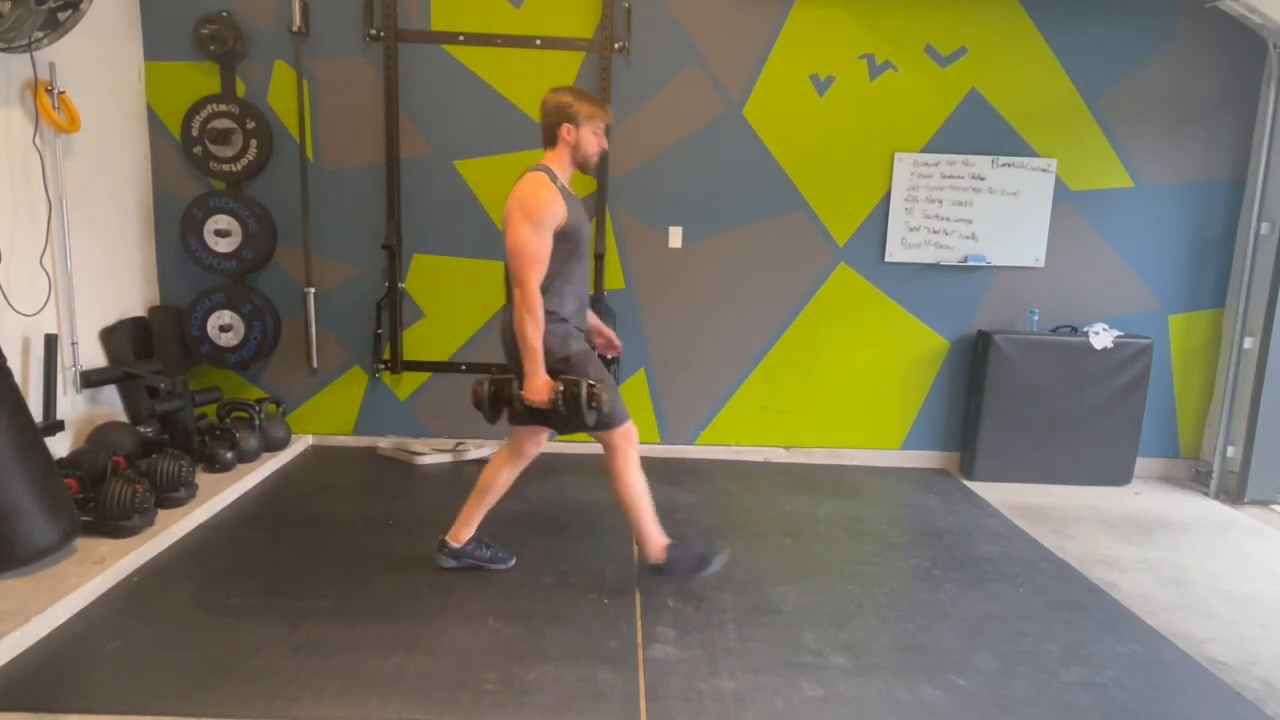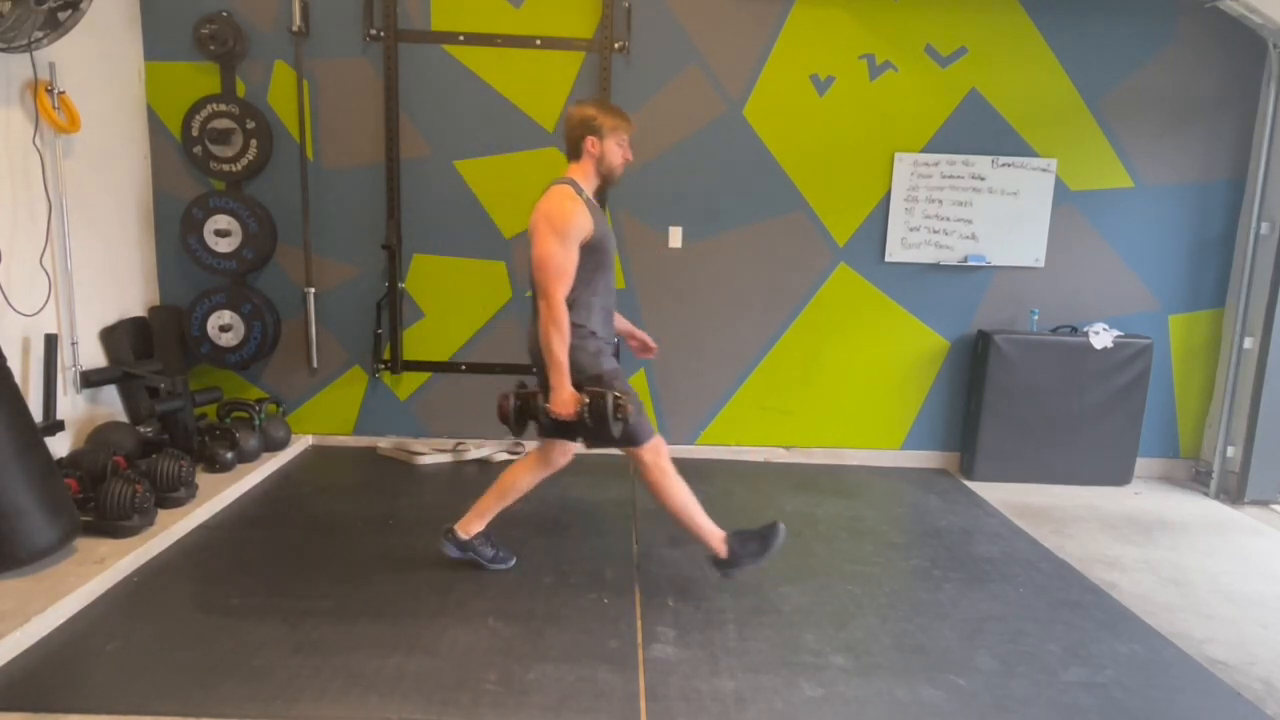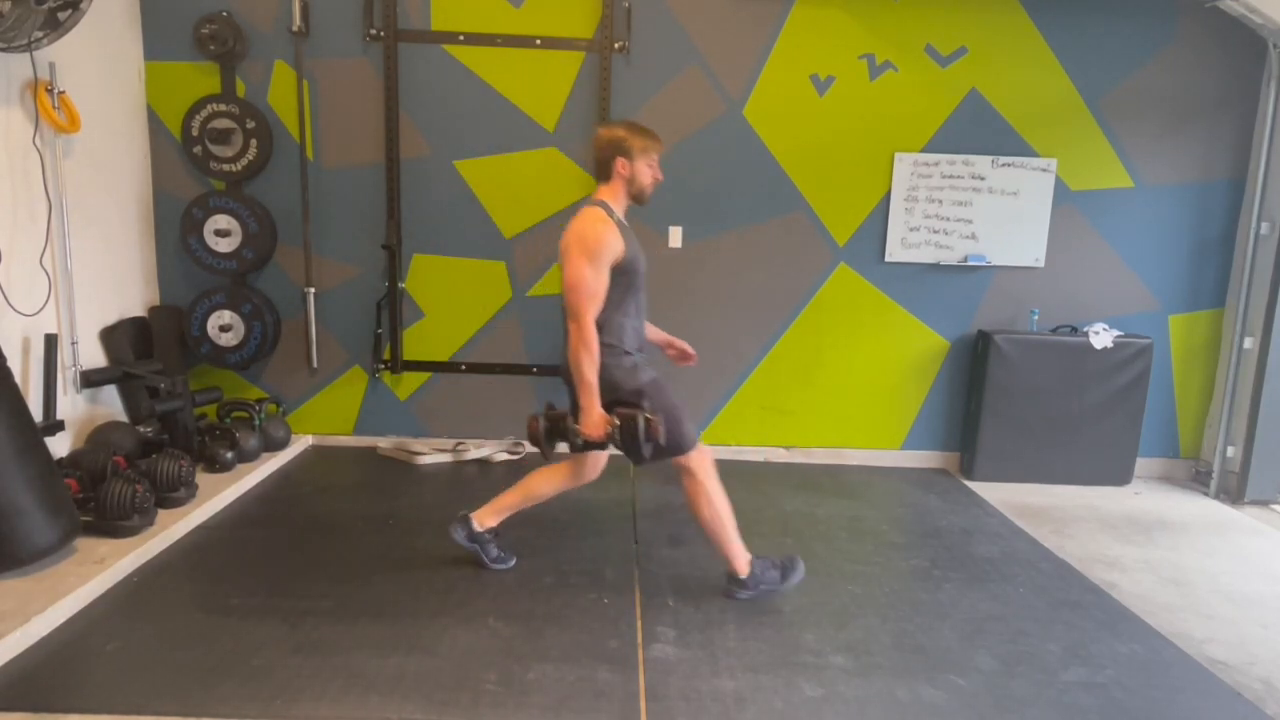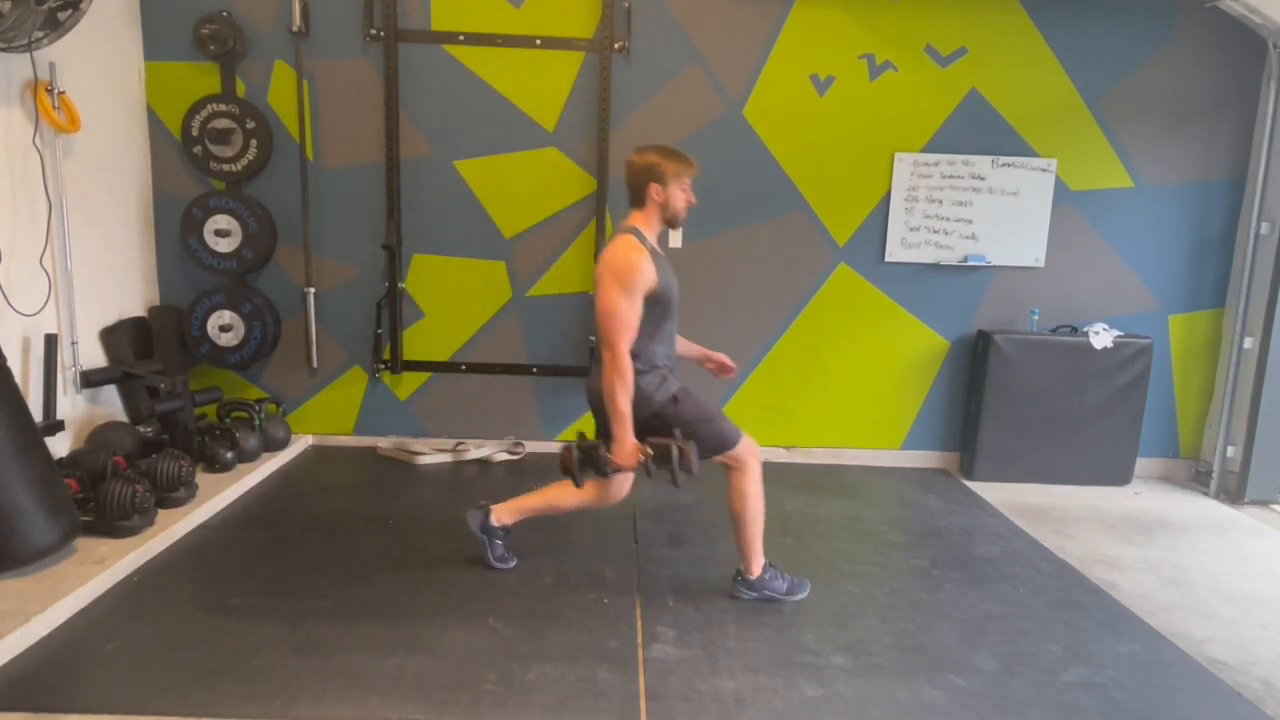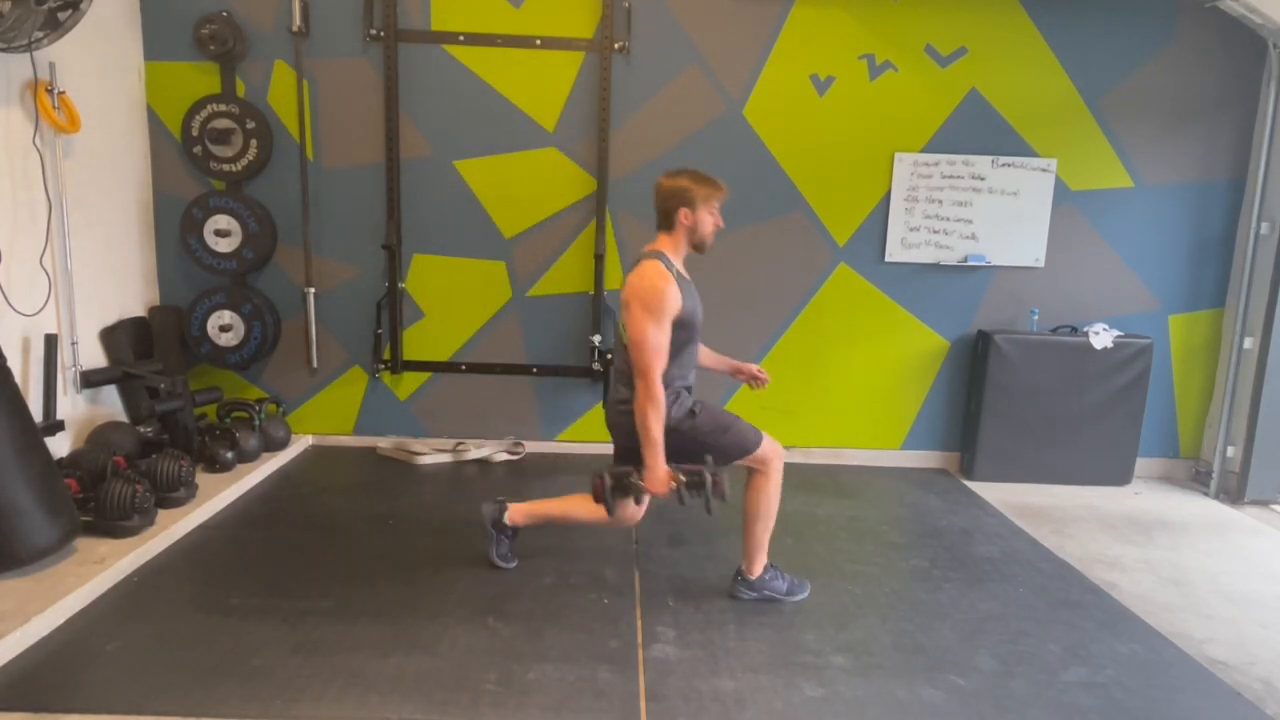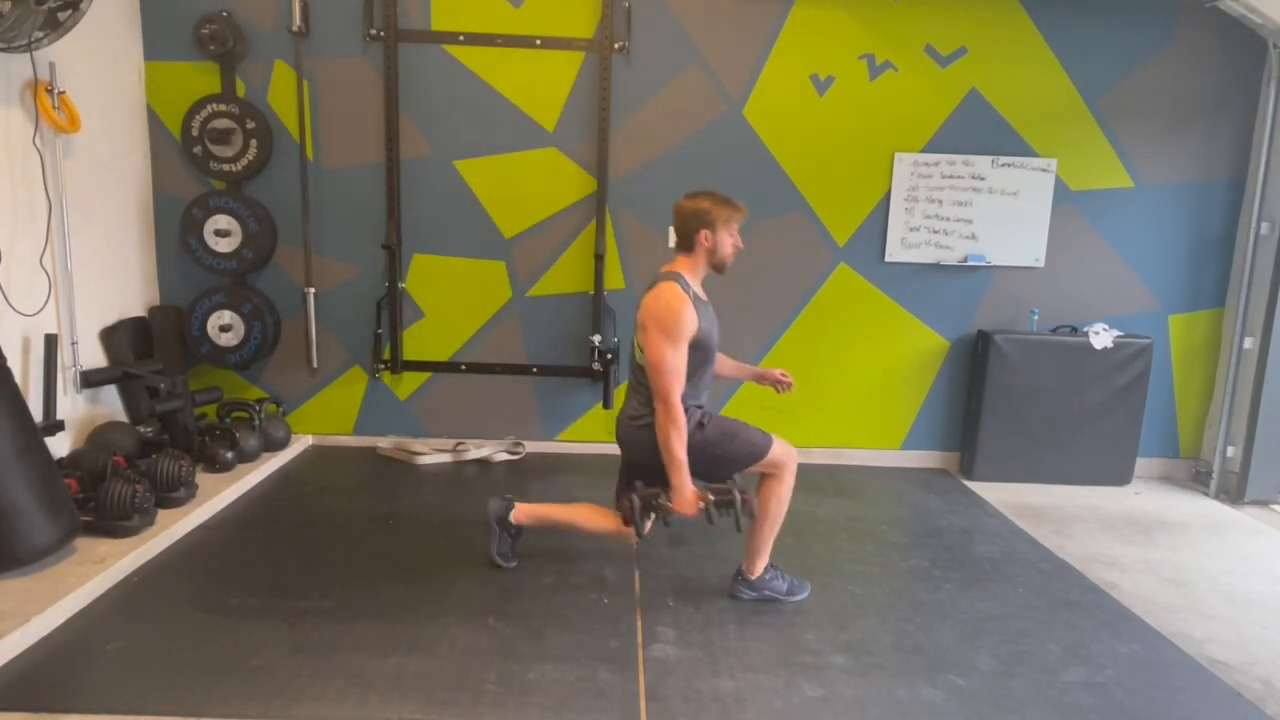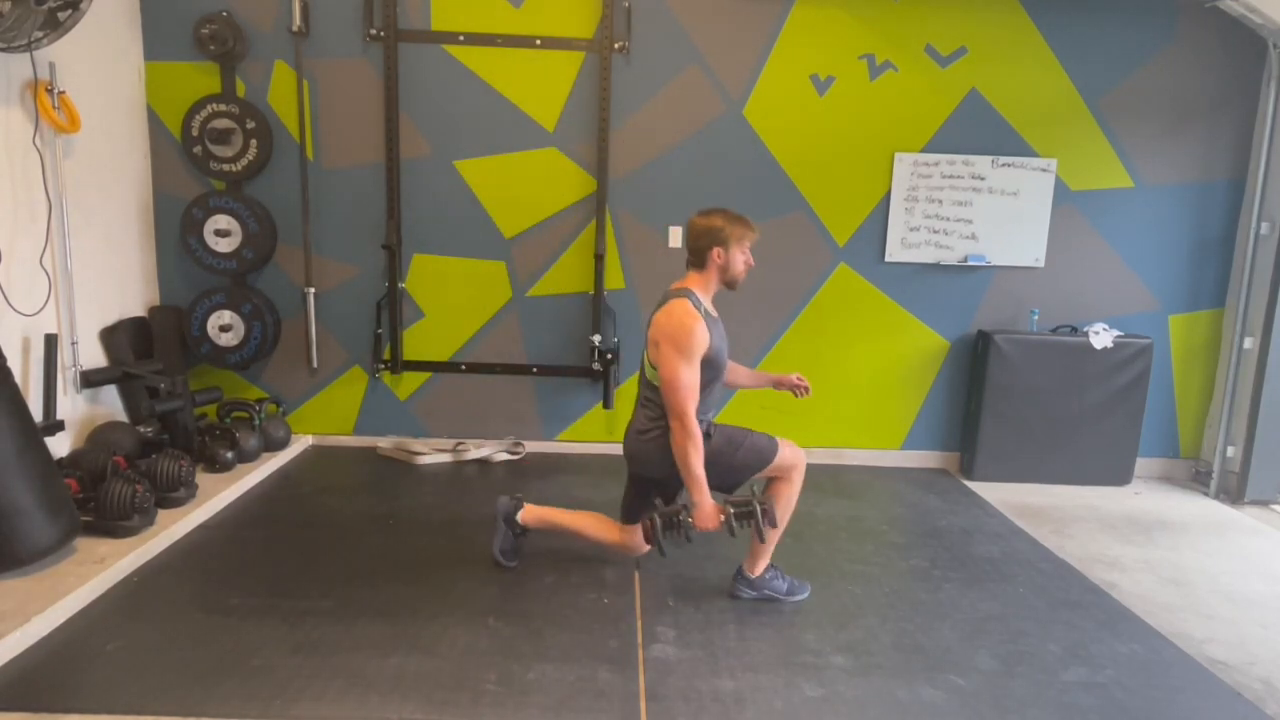
dt=0.1s
person 1, frame 1
left shoulder: (556, 190)
right shoulder: (538, 194)
right elbow: (526, 289)
left wrist: (592, 324)
right wrist: (535, 370)
left hip: (558, 336)
right hip: (548, 343)
left knee: (525, 444)
right knee: (621, 438)
left ankle: (457, 541)
right ankle: (659, 552)
person 1, frame 2
left shoulder: (581, 202)
right shoulder: (563, 206)
right elbow: (552, 302)
left wrist: (624, 327)
right wrist: (560, 383)
left hip: (583, 350)
right hip: (578, 357)
left knee: (553, 455)
right knee: (651, 452)
left ankle: (466, 534)
right ankle: (724, 549)
person 1, frame 3
left shoulder: (613, 223)
right shoulder: (595, 230)
right elbow: (583, 325)
left wrist: (661, 338)
right wrist: (590, 404)
left hip: (615, 367)
right hip: (614, 374)
left knee: (584, 466)
right knee: (695, 462)
left ankle: (478, 527)
right ankle: (745, 572)
person 1, frame 4
left shoulder: (642, 246)
right shoulder: (629, 257)
right elbow: (617, 352)
left wrist: (699, 353)
right wrist: (622, 435)
left hip: (643, 384)
right hip: (643, 392)
left knee: (608, 490)
right knee: (746, 455)
left ankle: (494, 518)
right ankle: (755, 574)
person 1, frame 5
left shoulder: (671, 269)
right shoulder: (655, 282)
right elbow: (648, 381)
left wrist: (733, 365)
right wrist: (654, 462)
left hip: (651, 409)
right hip: (658, 412)
left knee: (625, 511)
right knee: (768, 459)
left ankle: (507, 516)
right ankle: (754, 574)
person 1, frame 6
left shoulder: (685, 287)
right shoulder: (671, 303)
right elbow: (668, 403)
left wrist: (756, 372)
right wrist: (681, 483)
left hip: (648, 425)
right hip: (663, 428)
left knee: (629, 527)
right knee: (783, 460)
left ankle: (514, 516)
right ankle: (755, 574)
person 1, frame 7
left shoulder: (694, 302)
right shoulder: (684, 321)
left elbow: (712, 371)
right elbow: (682, 420)
left wrist: (773, 380)
right wrist: (702, 499)
left hip: (655, 441)
right hip: (667, 443)
left knee: (632, 540)
right knee: (792, 461)
left ankle: (519, 516)
right ankle: (755, 574)
